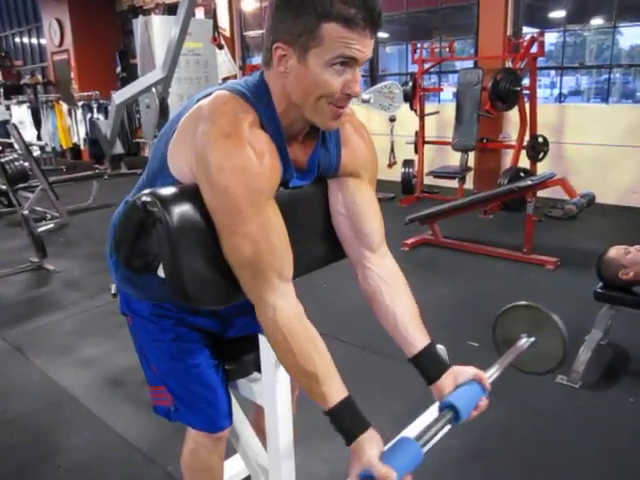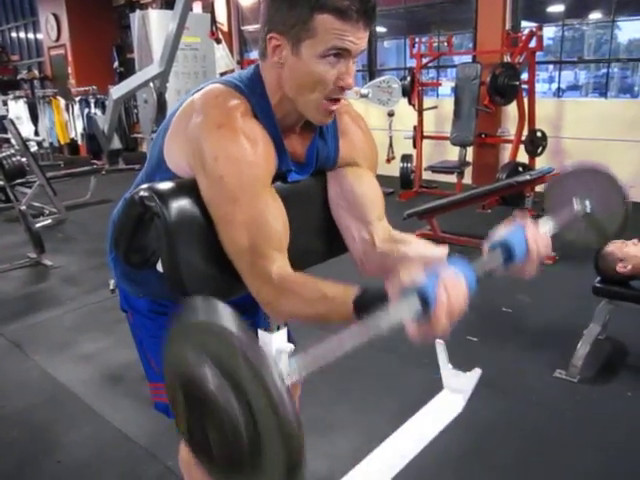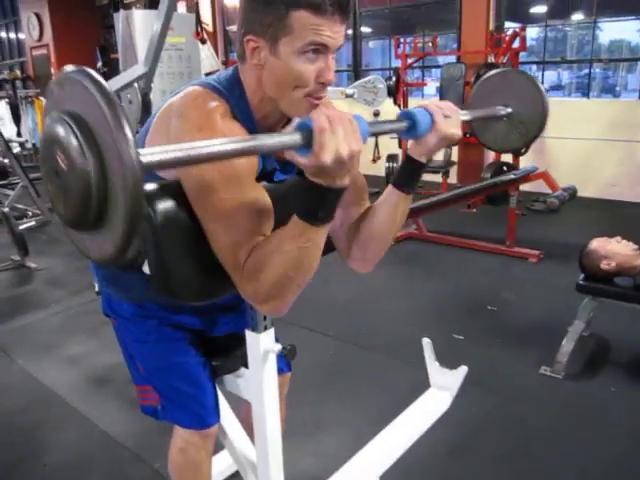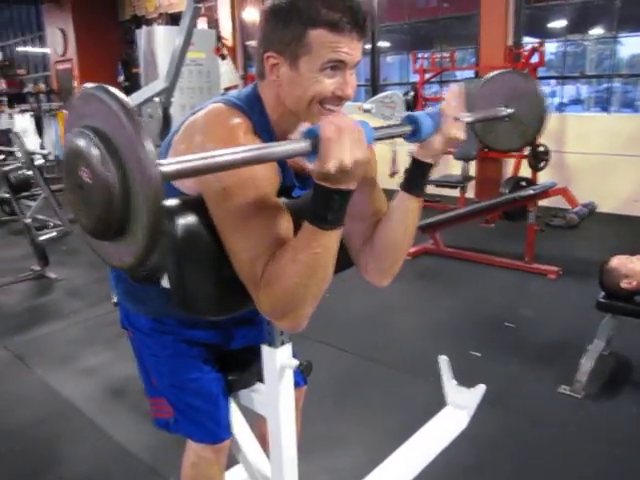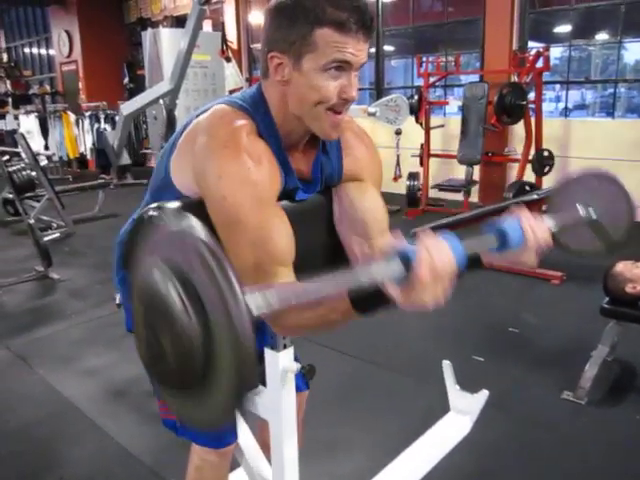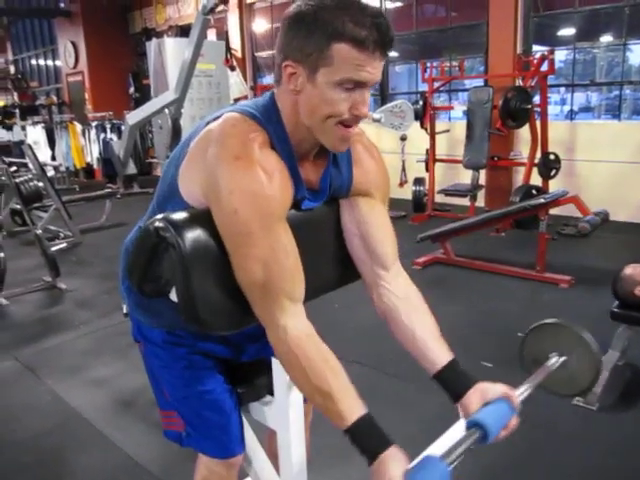
dt=0.5s
person 1, frame 1
left shoulder: (348, 138)
right shoulder: (234, 139)
left elbow: (373, 259)
right elbow: (274, 299)
left wrist: (437, 371)
right wrist: (355, 432)
left hip: (238, 275)
right hip: (162, 284)
right knee: (210, 423)
person 1, frame 2
left shoulder: (344, 129)
right shoulder: (228, 128)
left elbow: (373, 243)
right elbow: (271, 282)
right wrist: (386, 304)
left hip: (238, 270)
right hip: (163, 281)
person 1, frame 3
left shoulder: (323, 123)
right shoulder: (206, 125)
left elbow: (360, 255)
right elbow: (269, 295)
left wrist: (416, 162)
right wrist: (325, 188)
left hip: (225, 276)
right hip: (146, 288)
left knee: (270, 378)
right knee: (198, 422)
person 1, frame 4
left shoulder: (343, 138)
right shoulder: (228, 140)
left elbow: (378, 269)
right elbow: (288, 311)
left wrist: (422, 165)
right wrist: (333, 192)
left hip: (239, 290)
right hip: (165, 300)
right knee: (211, 435)
person 1, frame 5
left shoulder: (349, 144)
right shoulder: (234, 147)
left elbow: (374, 258)
right wrist: (385, 292)
left knee: (288, 394)
right knee: (218, 441)
person 1, frame 6
left shoulder: (359, 158)
right shoulder: (245, 160)
left elbow: (387, 279)
right elbow: (285, 320)
left wrist: (462, 385)
left hip: (250, 301)
right hip: (174, 309)
